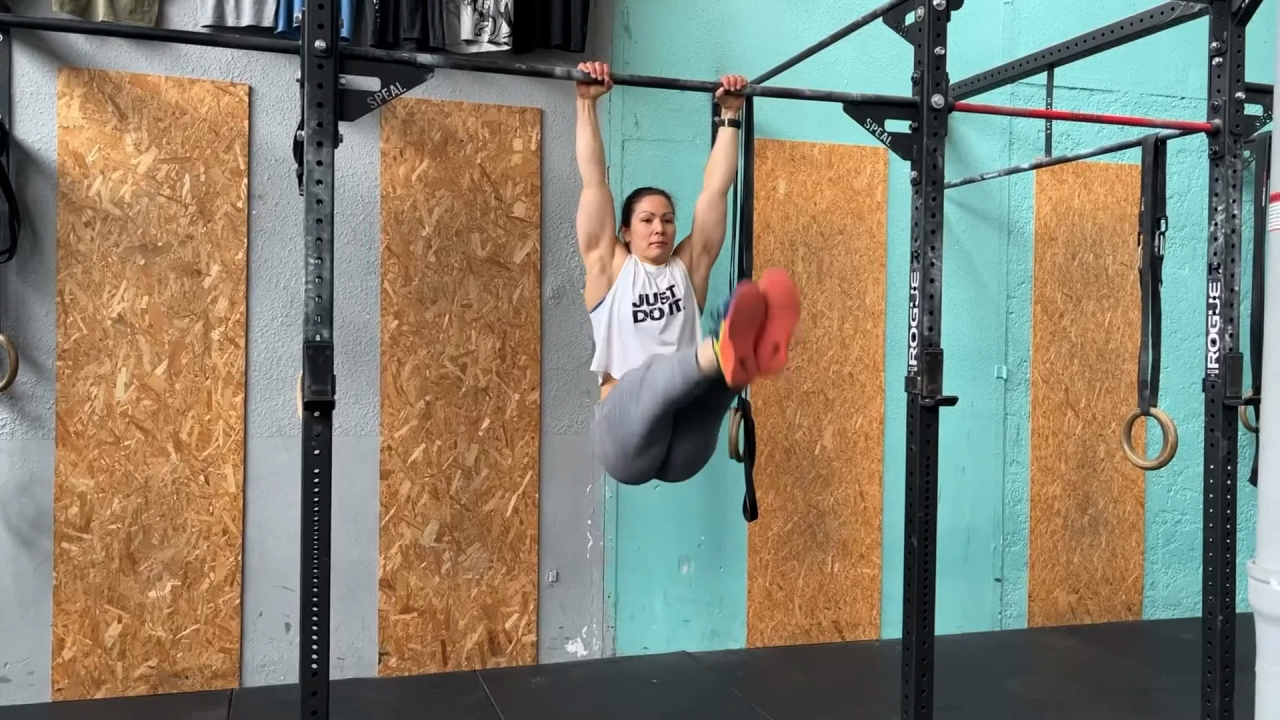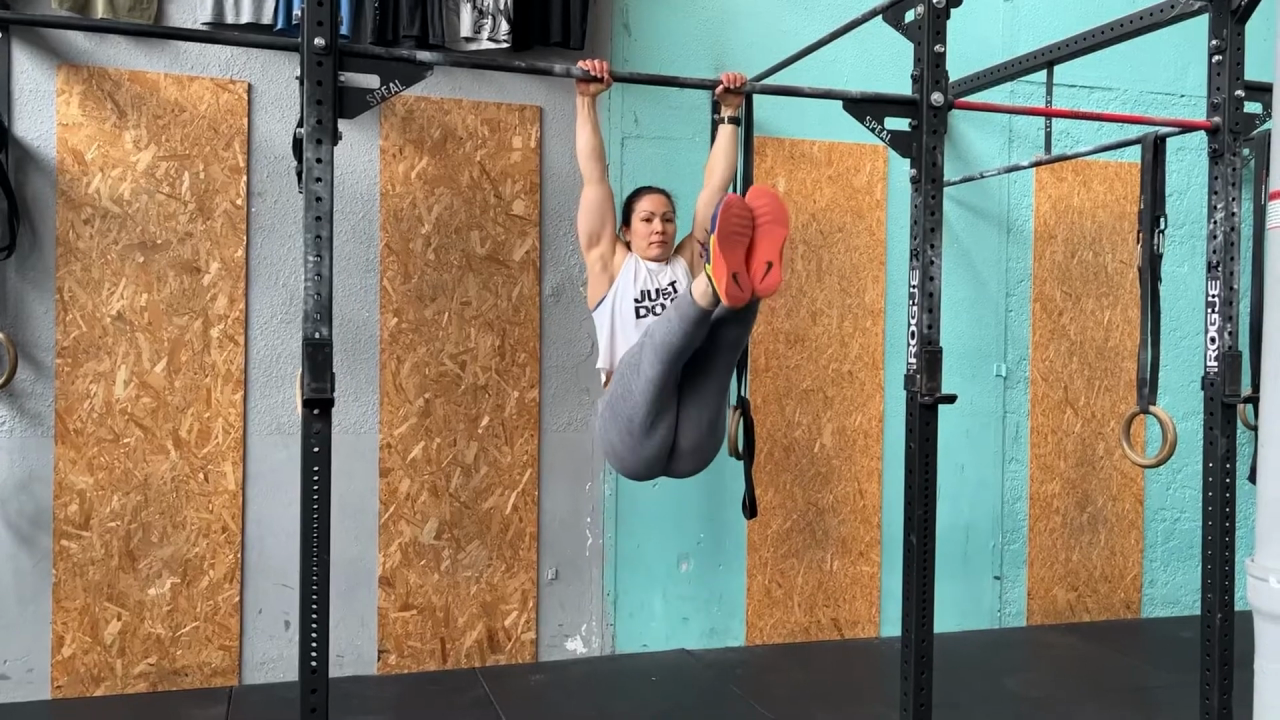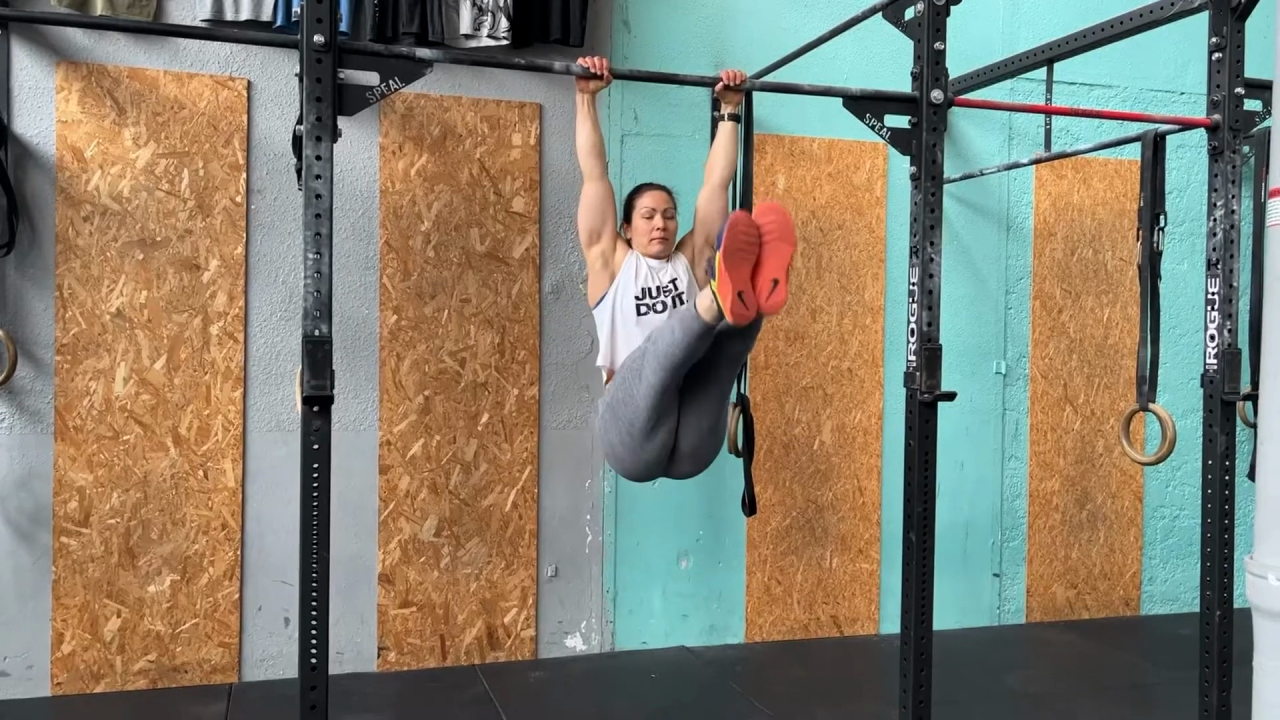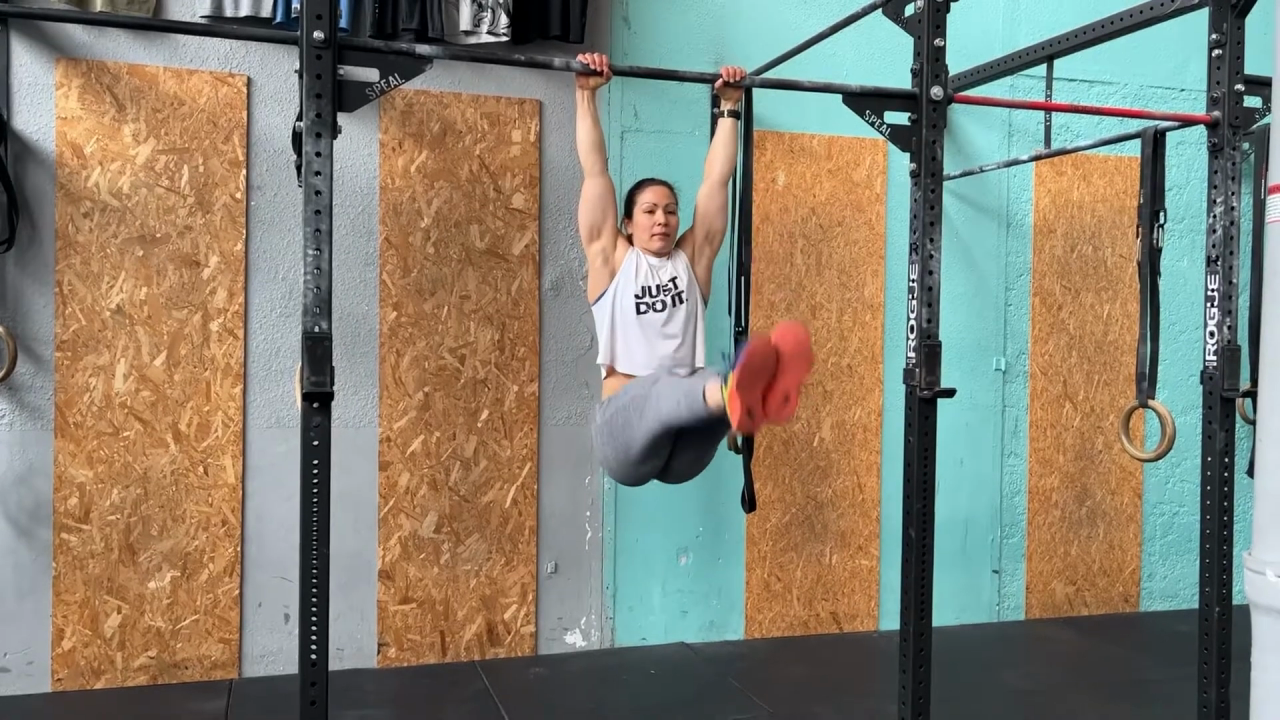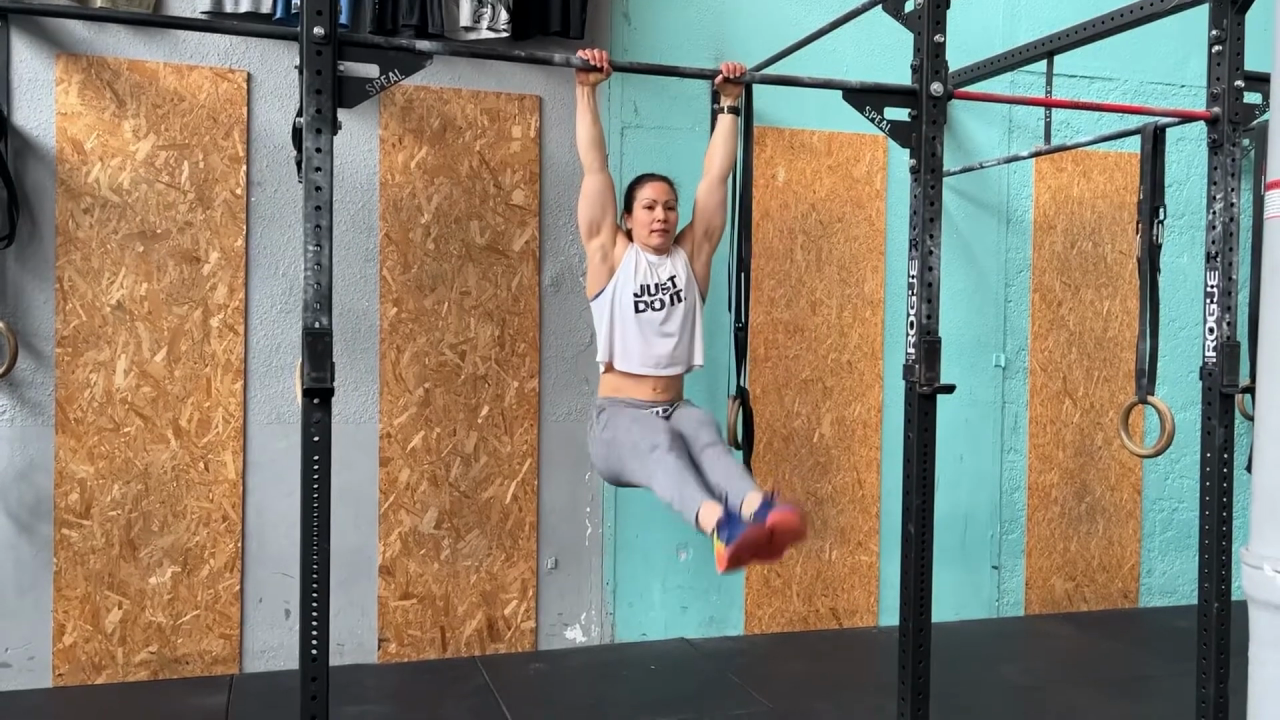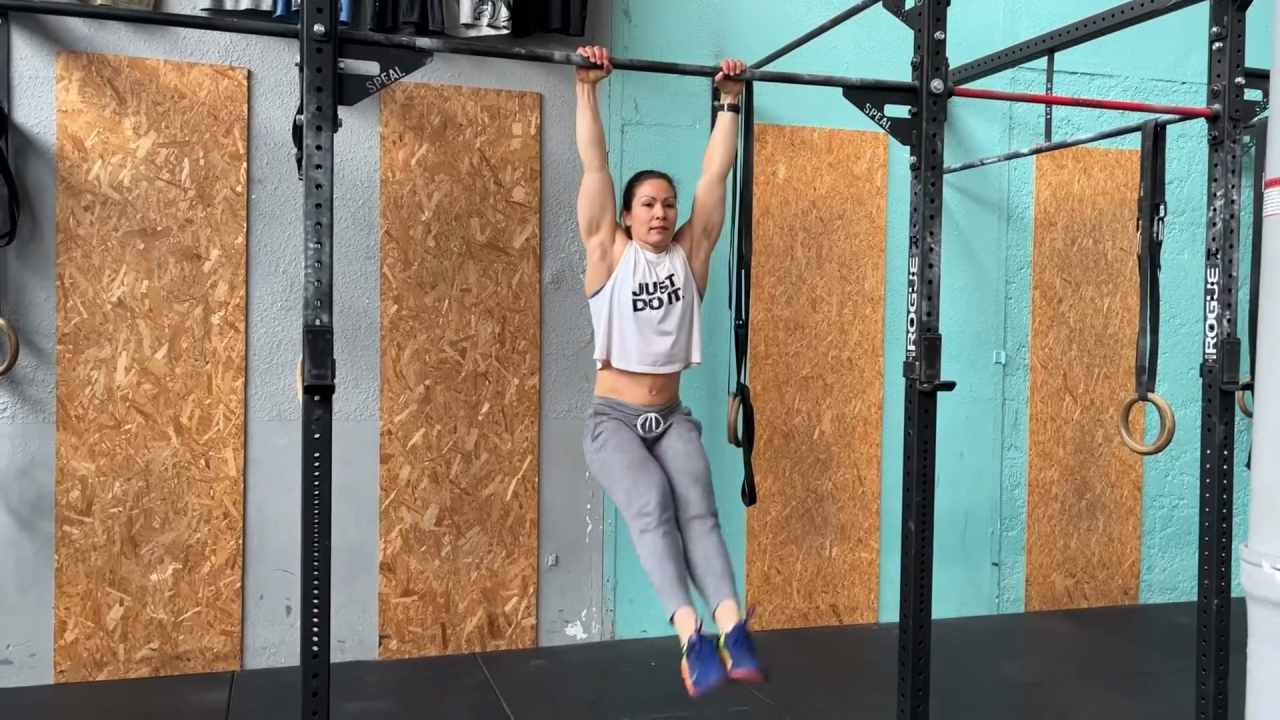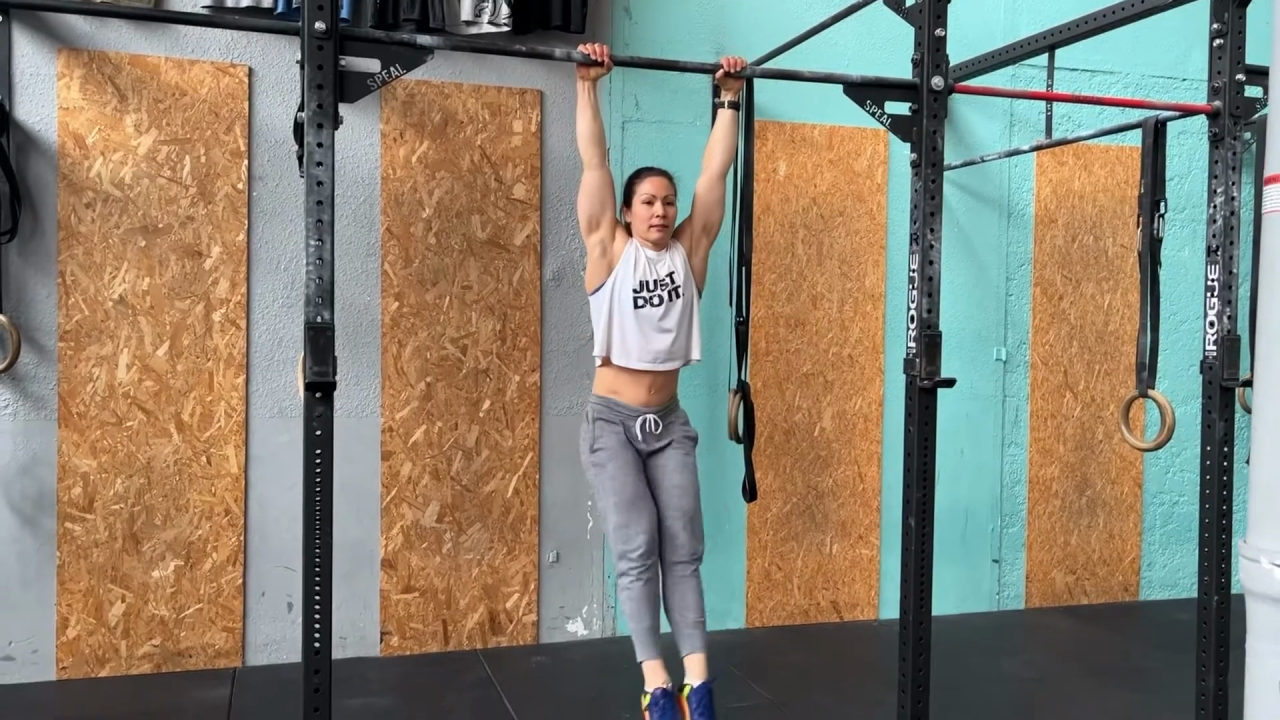
dt=0.2s
person 1, frame 1
left shoulder: (689, 268)
right shoulder: (609, 268)
left elbow: (716, 189)
right elbow: (594, 180)
left wrist: (730, 115)
right wrist: (587, 103)
left hip: (685, 444)
right hip: (628, 437)
left knee: (708, 363)
right knee: (659, 371)
left ankle: (743, 349)
right ankle: (725, 352)
person 1, frame 2
left shoulder: (690, 265)
right shoulder: (610, 266)
left elbow: (716, 186)
right elbow: (595, 178)
left wrist: (730, 113)
right wrist: (586, 101)
left hip: (693, 442)
right hip: (635, 432)
left knee: (720, 325)
right knee: (662, 336)
left ankle: (742, 283)
right ankle: (716, 283)
person 1, frame 3
left shoulder: (691, 263)
right shoulder: (611, 264)
left elbow: (716, 184)
right elbow: (595, 175)
left wrist: (729, 110)
right wrist: (586, 99)
left hip: (691, 443)
right hip: (631, 428)
right knee: (659, 345)
left ankle: (746, 302)
right ankle: (724, 297)
person 1, frame 4
left shoulder: (691, 261)
right shoulder: (611, 261)
left elbow: (717, 180)
right elbow: (595, 173)
left wrist: (729, 107)
right wrist: (586, 94)
left hip: (681, 443)
right hip: (624, 423)
left knee: (709, 386)
right knee: (662, 392)
left ankle: (757, 397)
right ankle: (735, 397)
person 1, frame 5
left shoulder: (691, 251)
right shoulder: (609, 255)
left elbow: (715, 179)
right elbow: (593, 171)
left wrist: (730, 103)
right wrist: (587, 91)
left hip: (673, 407)
right hip: (617, 420)
left knee: (706, 440)
right knee: (660, 446)
left ankle: (759, 514)
right ankle: (721, 527)
person 1, frame 6
left shoulder: (689, 253)
right shoulder: (609, 253)
left elbow: (714, 177)
right elbow: (594, 168)
left wrist: (729, 102)
right wrist: (587, 89)
left hip: (672, 419)
right hip: (613, 419)
left knee: (698, 508)
right knee: (650, 504)
left ankle: (732, 633)
right ankle: (690, 633)
person 1, frame 7
left shoulder: (690, 251)
right shoulder: (609, 251)
left elbow: (715, 173)
right elbow: (594, 164)
left wrist: (729, 99)
right wrist: (587, 86)
left hip: (669, 423)
right hip: (611, 421)
left knee: (683, 550)
right knee: (636, 546)
